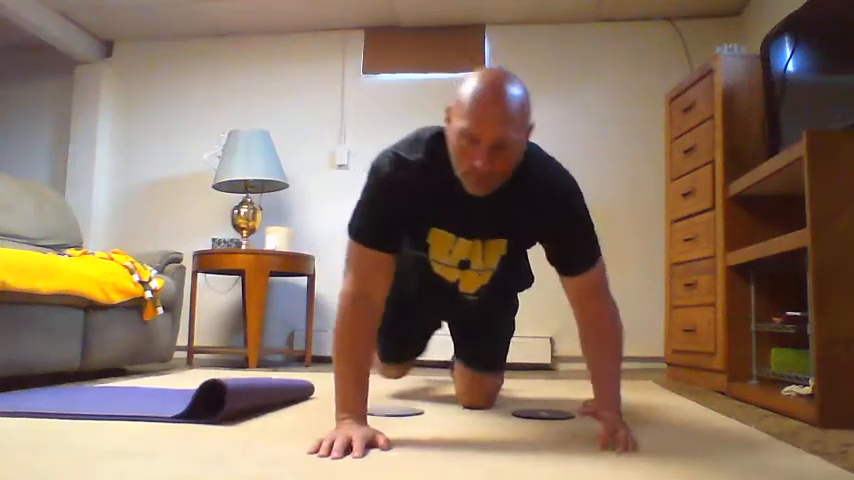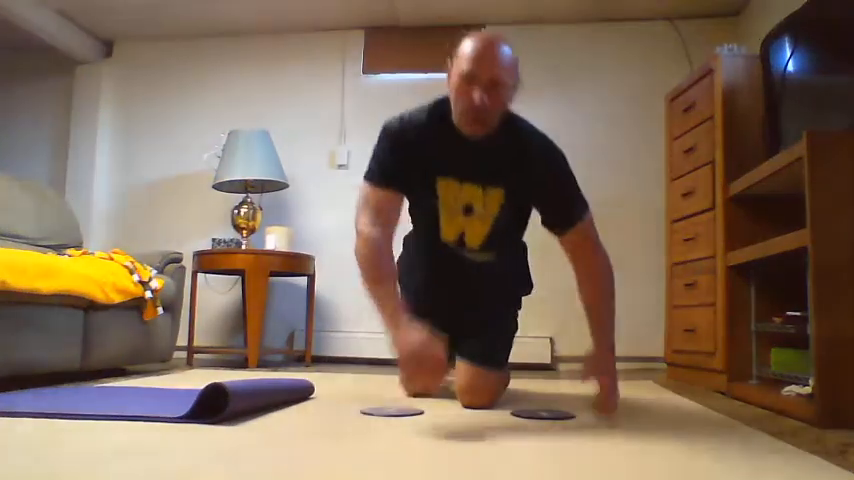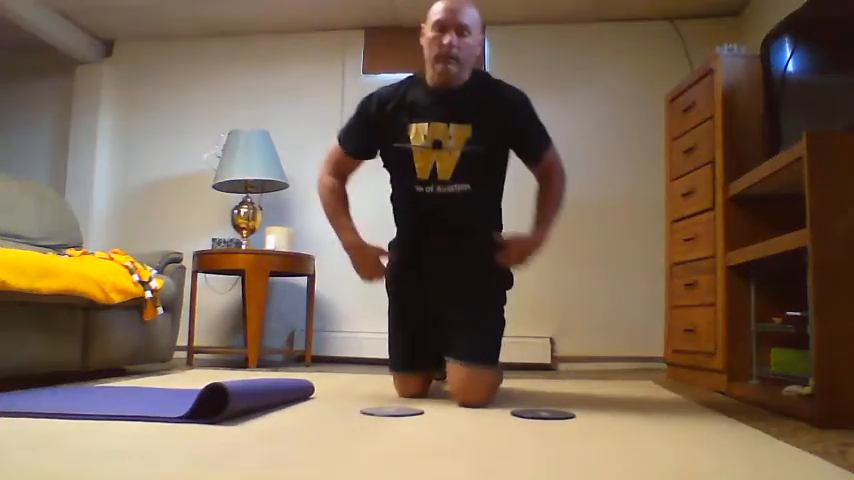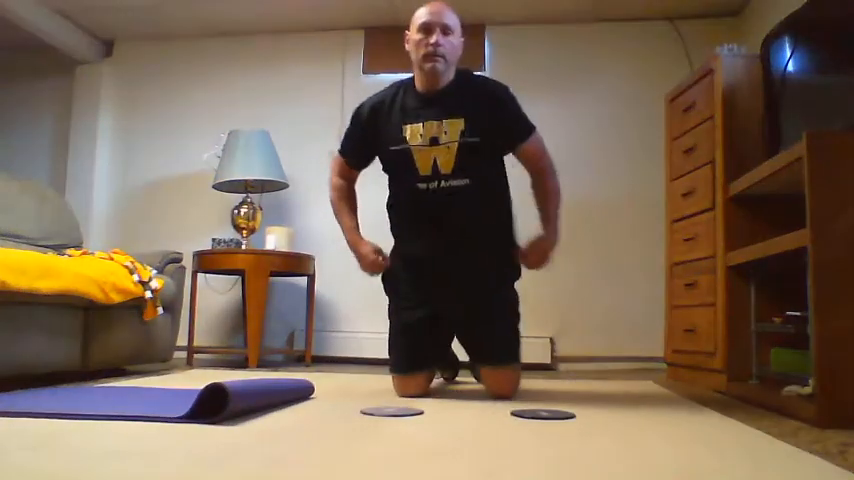
dt=0.3s
person 1, frame 1
left shoulder: (552, 189)
right shoulder: (398, 170)
left elbow: (593, 302)
right elbow: (361, 294)
left wrist: (609, 406)
right wrist: (350, 417)
left hip: (491, 290)
right hip: (415, 277)
left knee: (477, 397)
right knee: (391, 368)
left ankle: (468, 359)
person 1, frame 2
left shoulder: (537, 154)
right shoulder: (406, 135)
left elbow: (589, 255)
right elbow: (371, 230)
left wrist: (604, 354)
right wrist: (400, 326)
left hip: (496, 278)
right hip: (427, 270)
left knee: (478, 394)
right knee: (418, 385)
left ankle: (480, 360)
right ankle: (449, 355)
person 1, frame 3
left shoulder: (506, 103)
right shoulder: (383, 104)
left elbow: (551, 173)
right elbow: (331, 175)
left wrist: (537, 236)
right wrist: (353, 244)
left hip: (477, 268)
right hip: (410, 267)
left knee: (472, 394)
right knee: (410, 390)
left ankle: (464, 356)
right ankle: (439, 350)
person 1, frame 4
left shoulder: (490, 97)
right shoulder: (376, 111)
left elbow: (539, 165)
right elbow: (341, 177)
left wrist: (549, 235)
right wrist: (355, 240)
left hip: (486, 267)
right hip: (413, 271)
left knee: (502, 388)
right knee: (409, 388)
left ankle: (471, 354)
right ankle: (439, 356)
